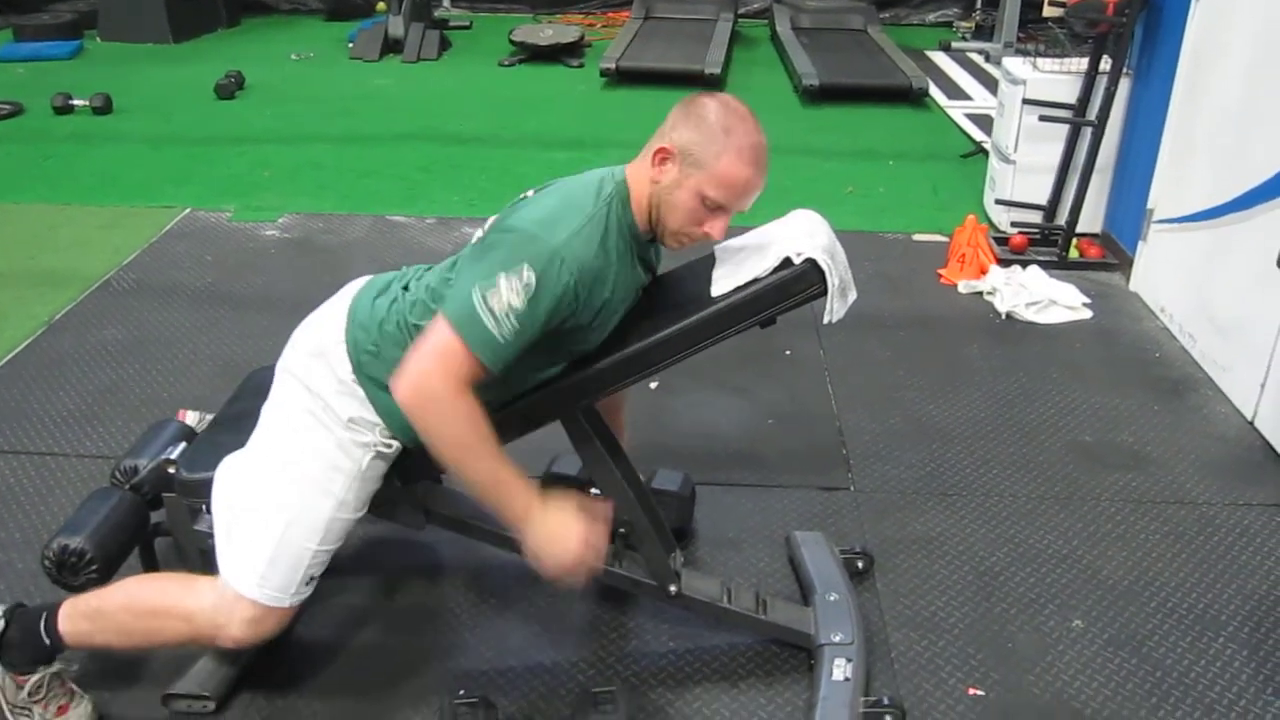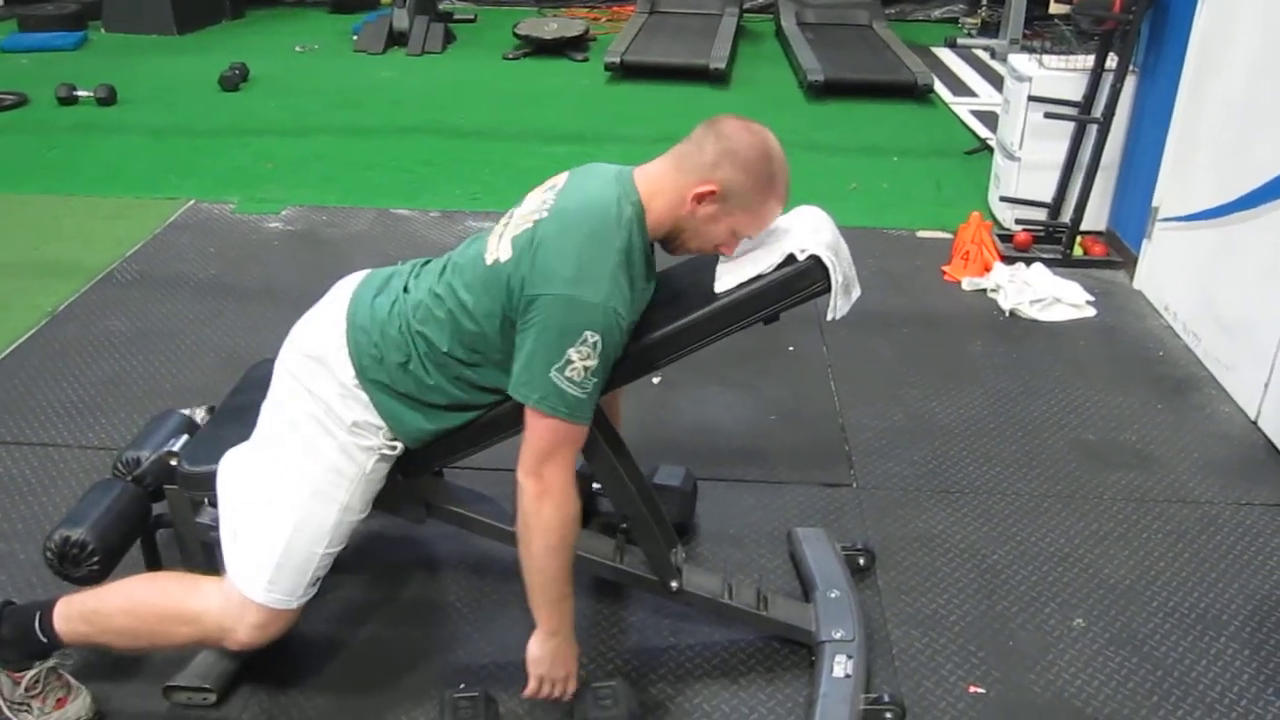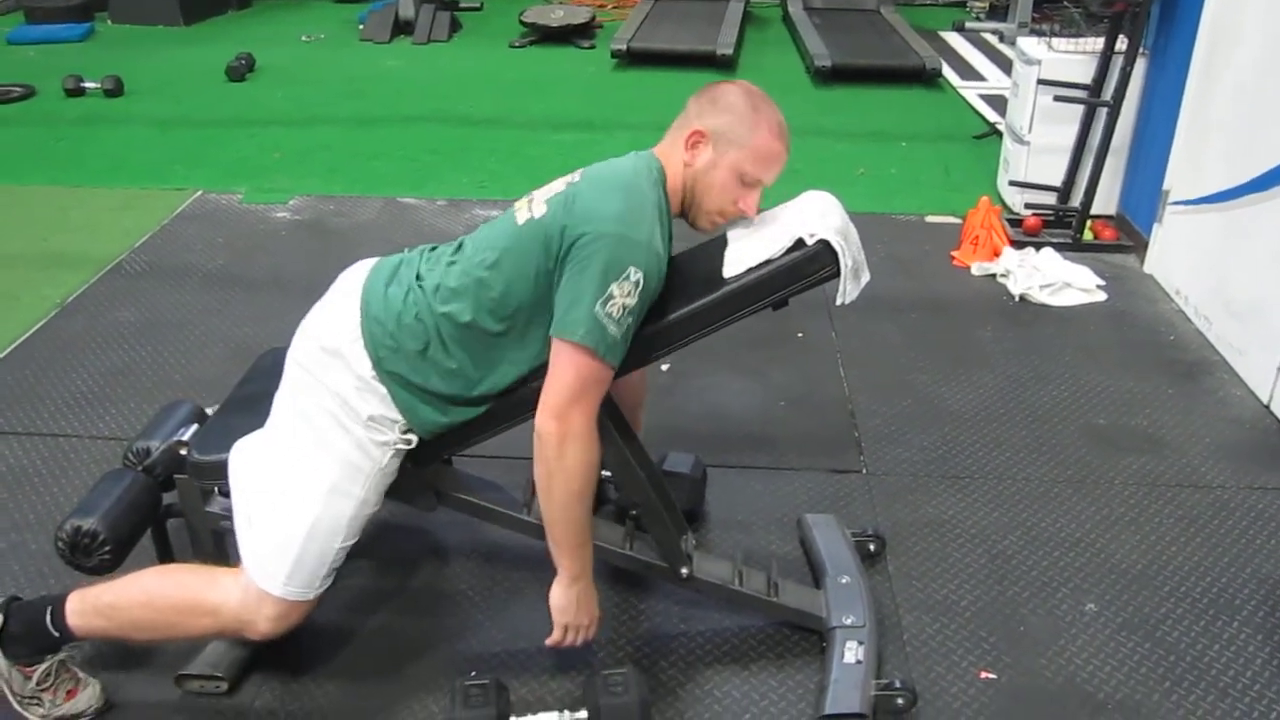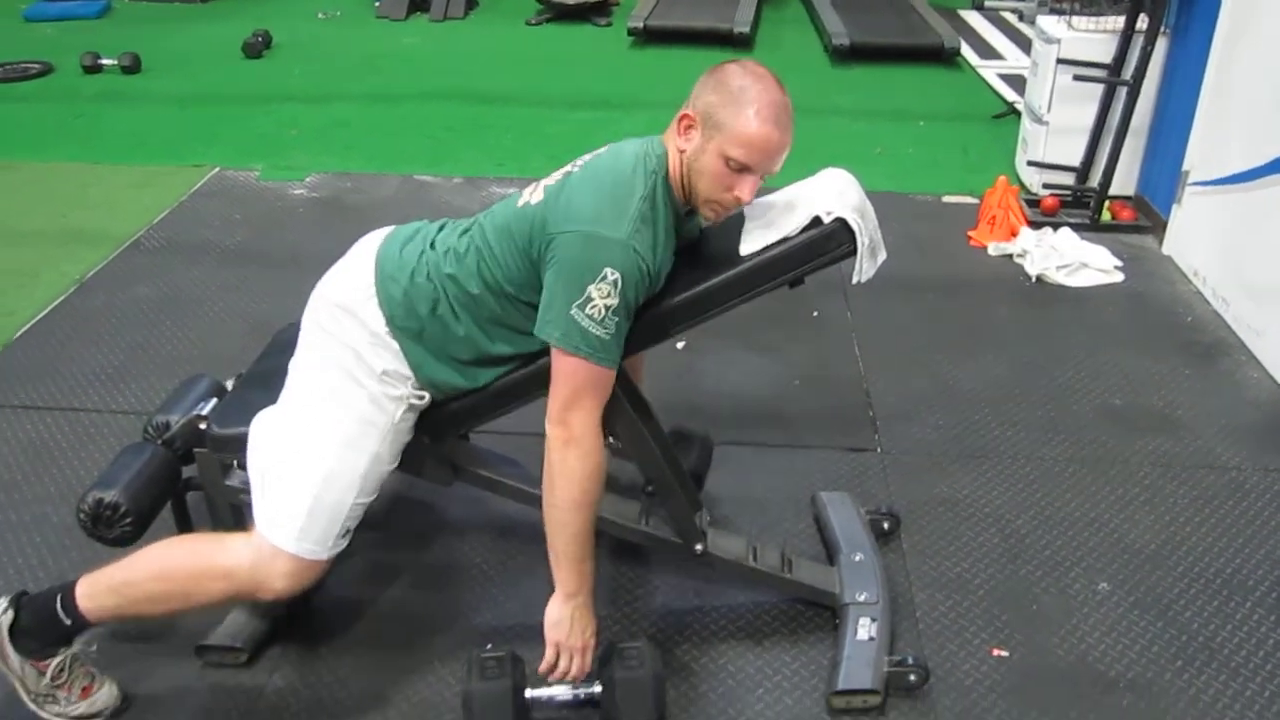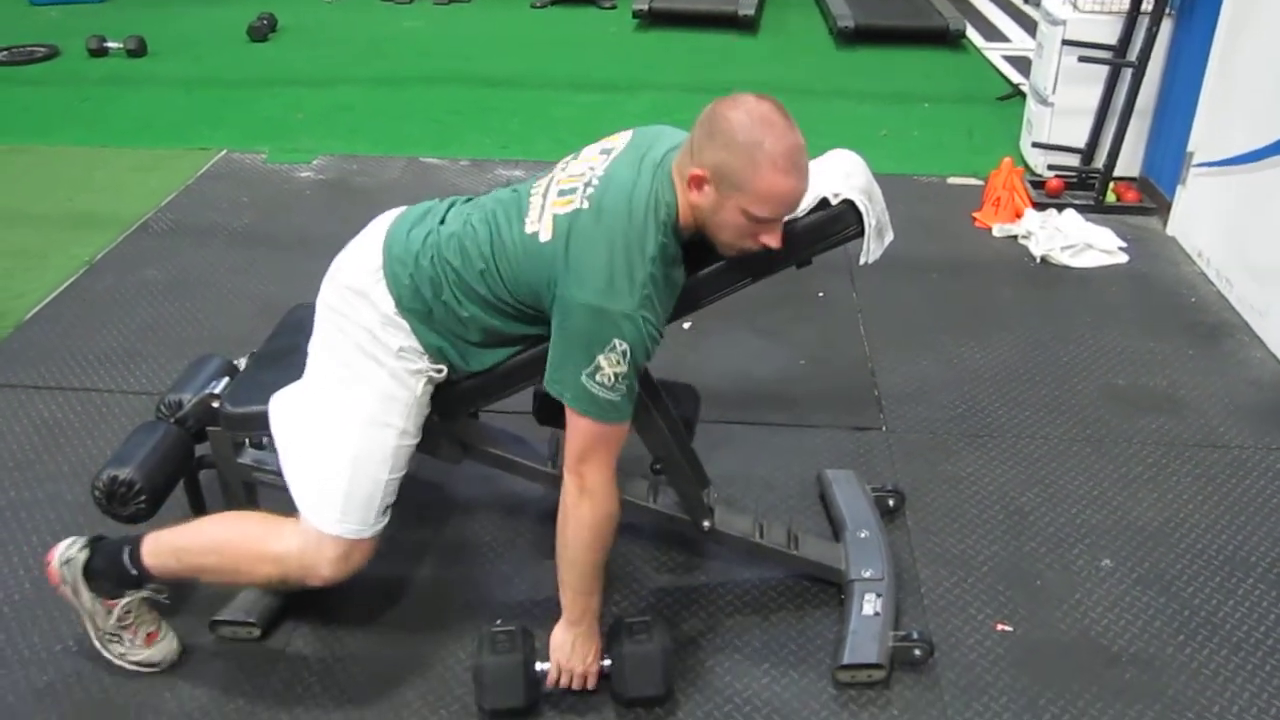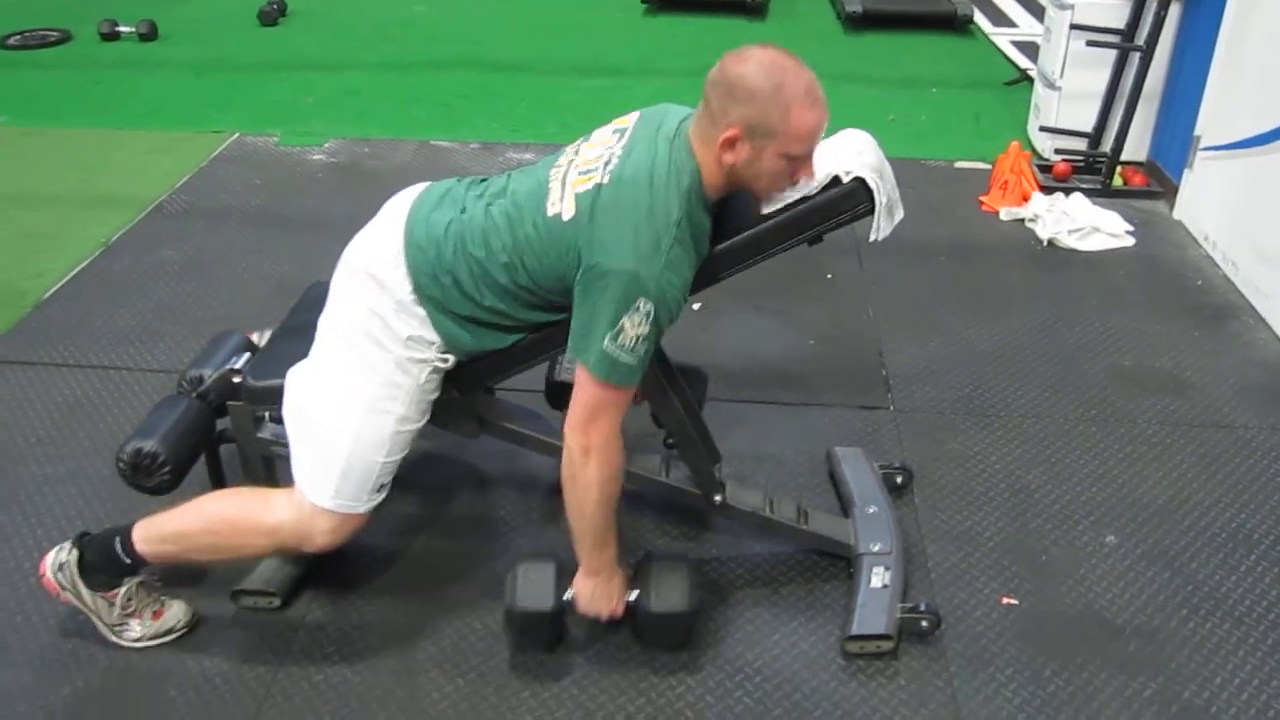
dt=0.4s
person 1, frame 1
left shoulder: (628, 213)
right shoulder: (561, 246)
left elbow: (598, 341)
right elbow: (425, 384)
right wrist: (534, 517)
left hip: (376, 329)
right hip: (353, 385)
right knee: (246, 615)
person 1, frame 2
left shoulder: (609, 181)
right shoulder: (586, 291)
left elbow: (596, 360)
right elbow: (543, 480)
right wrist: (554, 632)
left hip: (374, 313)
right hip: (354, 387)
right knee: (252, 617)
person 1, frame 3
left shoulder: (631, 185)
right shoulder: (627, 237)
left elbow: (621, 350)
right elbow: (562, 424)
right wrist: (574, 578)
left hip: (383, 301)
right hip: (369, 377)
right knee: (266, 607)
person 1, frame 4
left shoulder: (652, 165)
right shoulder: (610, 236)
left elbow: (624, 316)
right elbow: (571, 431)
right wrist: (573, 598)
left hip: (405, 270)
right hip: (381, 332)
right knee: (282, 566)
person 1, frame 5
left shoulder: (671, 144)
right shoulder: (617, 290)
right elbow: (588, 477)
right wrist: (578, 625)
left hip: (415, 243)
right hip: (393, 314)
right knee: (331, 552)
right ankle: (107, 566)
person 1, frame 6
left shoulder: (671, 123)
right shoulder: (646, 255)
right elbow: (590, 438)
left wrist: (626, 361)
right wrist: (597, 569)
left hip: (431, 219)
right hip: (410, 304)
right knee: (322, 521)
right ankle: (98, 562)
